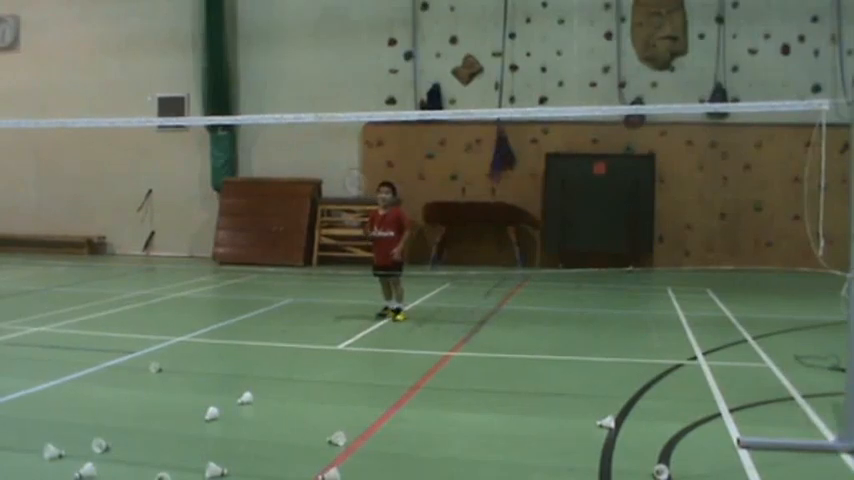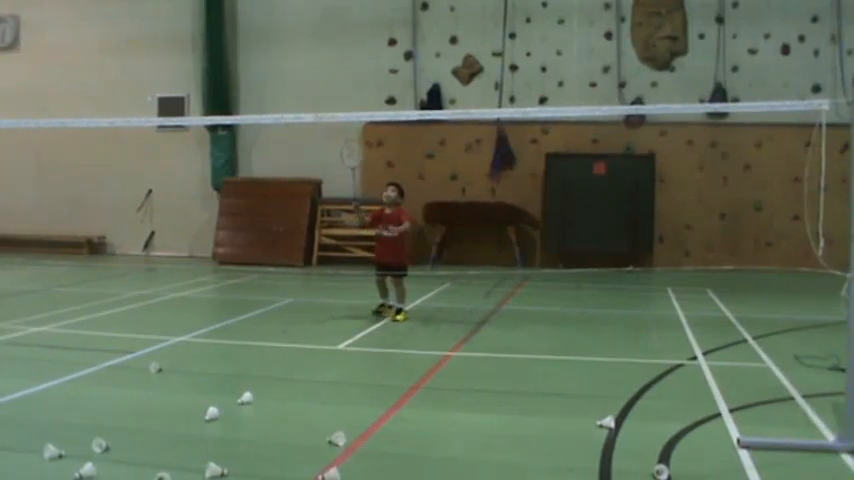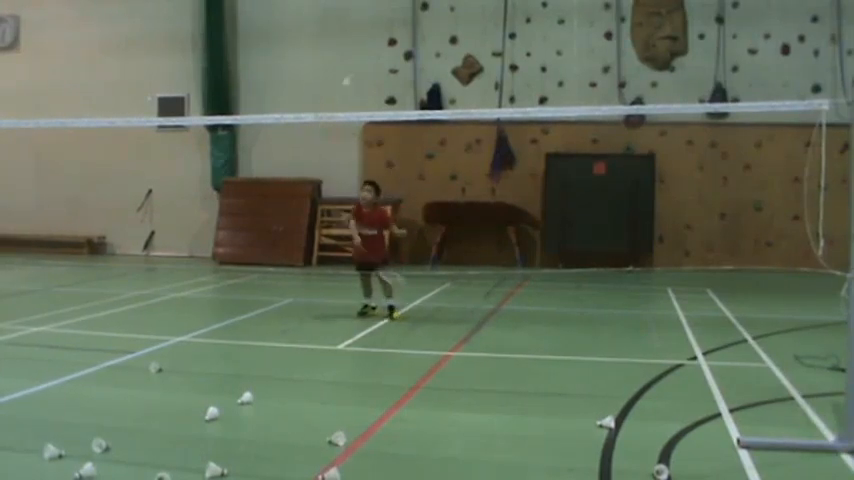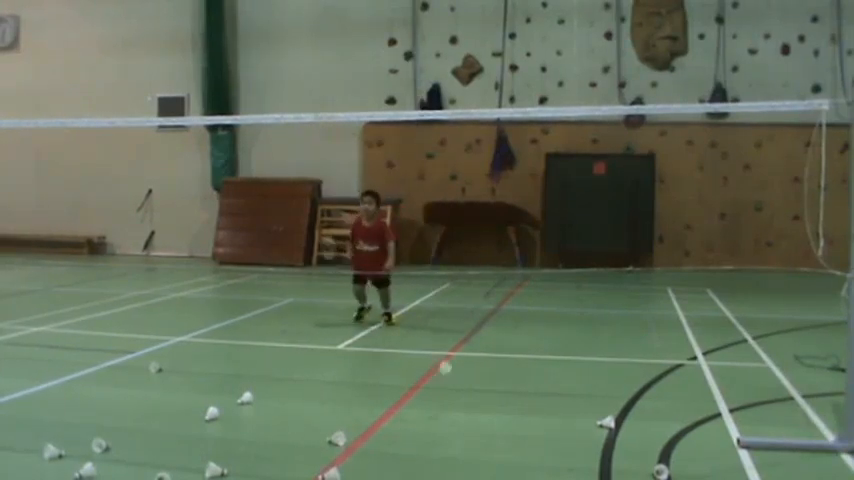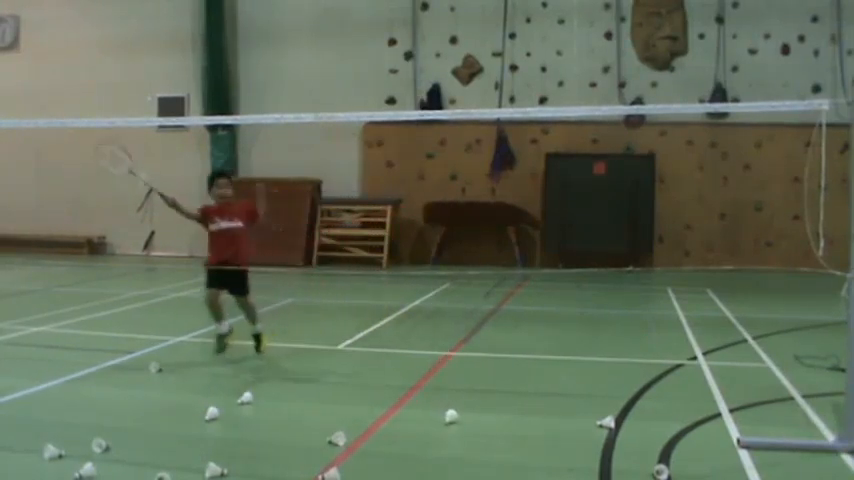
dt=1s
person 1, frame 1
left shoulder: (398, 213)
right shoulder: (374, 215)
left elbow: (406, 231)
right elbow: (370, 233)
left wrist: (399, 248)
right wrist: (368, 233)
left hip: (393, 255)
right hip: (379, 255)
left knee: (395, 281)
right knee: (383, 281)
left ankle: (399, 308)
right ankle: (389, 306)
person 1, frame 2
left shoulder: (401, 212)
right shoulder: (380, 213)
left elbow: (407, 226)
right elbow: (366, 222)
left wrist: (397, 229)
right wrist: (359, 212)
left hip: (398, 256)
right hip: (382, 255)
left knee: (397, 281)
right knee: (379, 280)
left ankle: (400, 308)
right ankle: (386, 304)
person 1, frame 3
left shoulder: (380, 212)
right shoulder: (357, 209)
left elbow: (390, 226)
right elbow: (352, 224)
left wrist: (398, 232)
right wrist: (356, 237)
left hip: (378, 252)
right hip: (362, 252)
left knee: (384, 278)
right knee: (364, 278)
left ankle: (391, 306)
right ankle: (369, 305)
person 1, frame 4
left shoulder: (382, 225)
right shoulder: (356, 224)
left elbow: (390, 243)
right elbow: (351, 241)
left wrist: (391, 260)
right wrist: (350, 252)
left hip: (379, 264)
right hip: (361, 263)
left knee: (383, 290)
right knee: (357, 289)
left ankle: (387, 312)
right ankle: (364, 305)
person 1, frame 5
left shoulder: (243, 206)
right shoulder: (209, 210)
left elbow: (257, 216)
right elbow: (194, 215)
left wrist: (260, 197)
right wrist: (176, 206)
left hip: (237, 261)
right hip: (216, 262)
left knee: (242, 299)
right knee: (211, 297)
left ankle: (257, 331)
right ankle: (223, 329)
